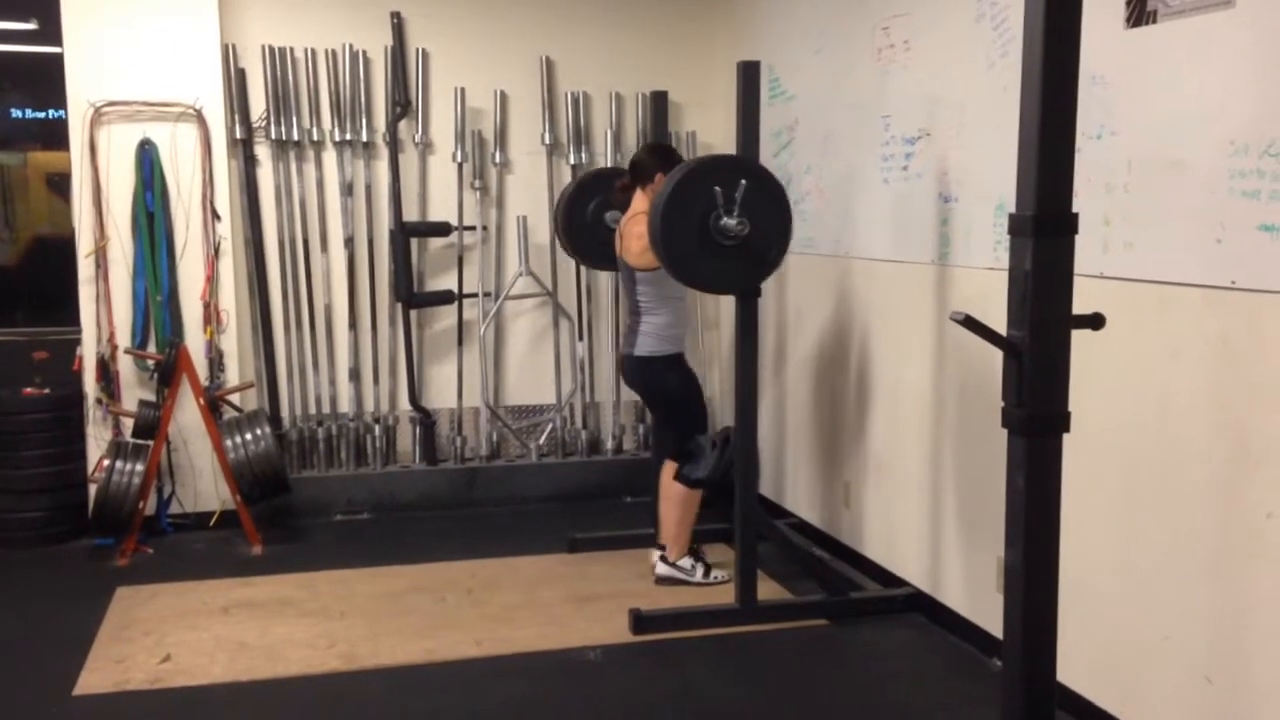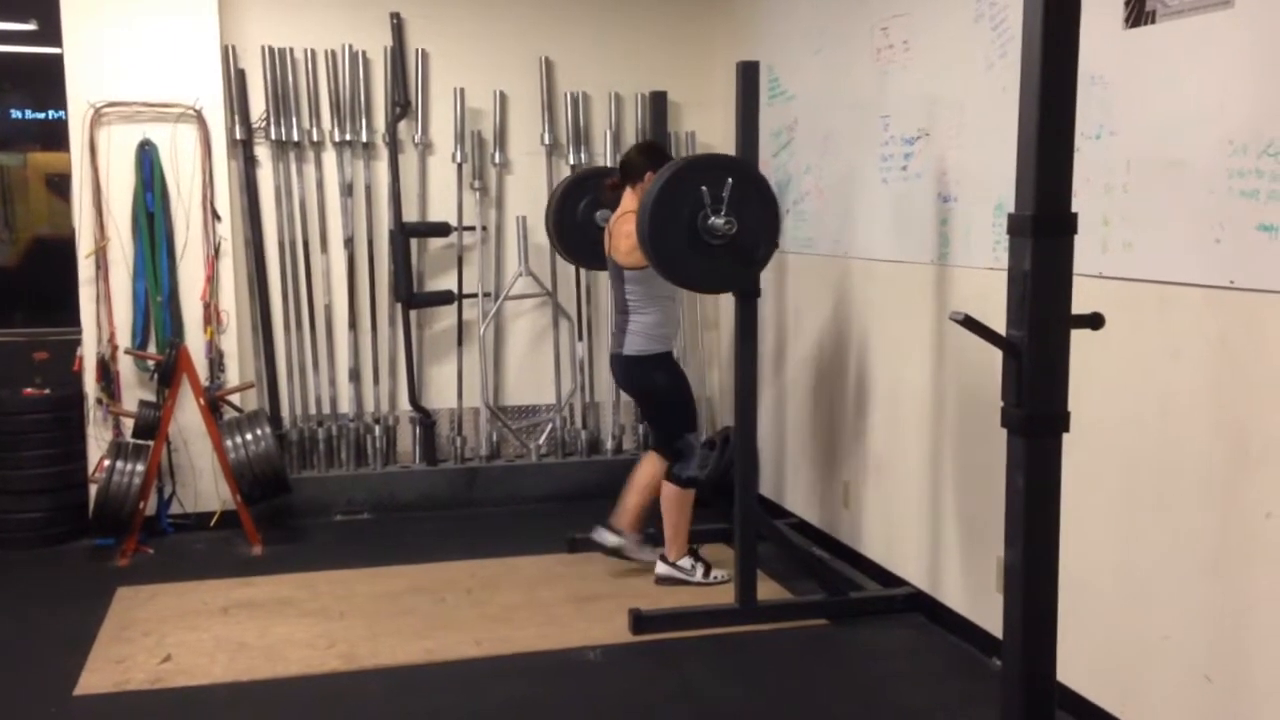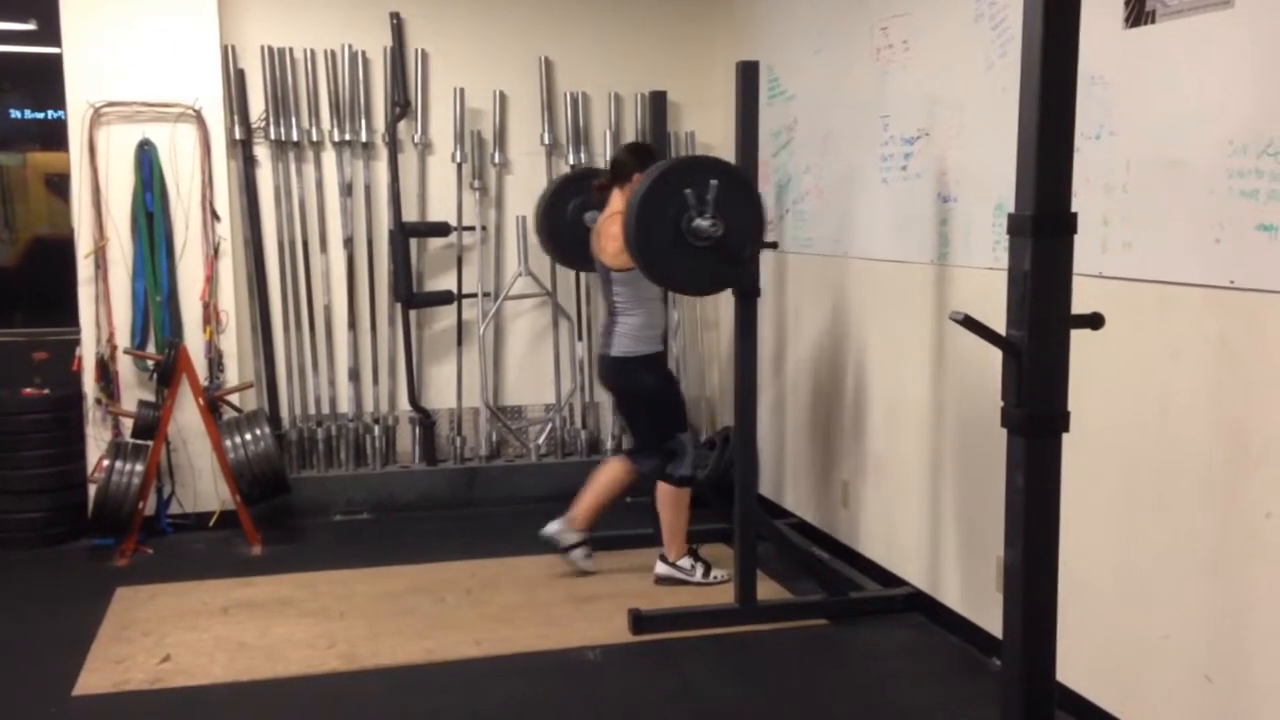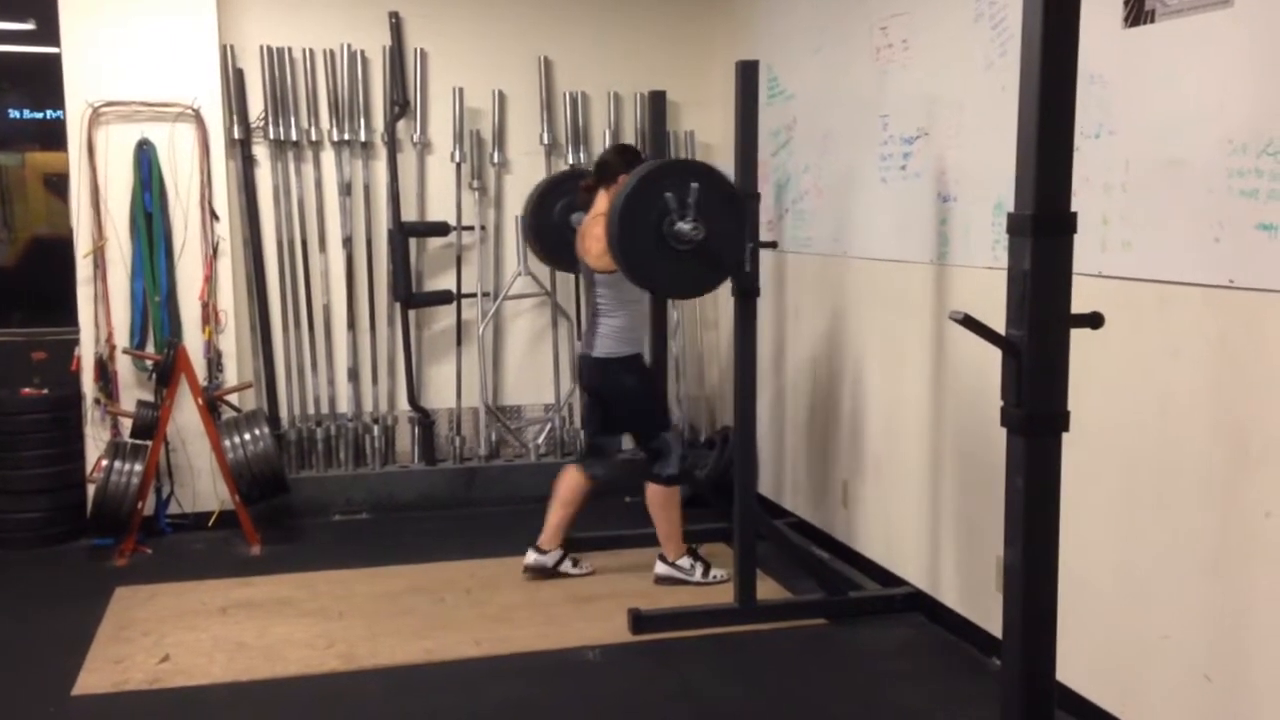
dt=0.1s
person 1, frame 1
left shoulder: (629, 224)
right shoulder: (646, 230)
left hip: (642, 355)
right hip: (658, 360)
left knee: (678, 448)
right knee: (692, 453)
left ankle: (668, 544)
right ankle: (676, 560)
person 1, frame 2
left shoulder: (618, 223)
right shoulder: (635, 229)
left hip: (632, 354)
right hip: (647, 358)
left knee: (667, 446)
right knee: (683, 452)
left ankle: (620, 528)
right ankle: (676, 560)
person 1, frame 3
left shoulder: (605, 224)
right shoulder: (623, 230)
left hip: (618, 356)
right hip: (637, 360)
left knee: (643, 452)
right knee: (677, 452)
left ankle: (568, 528)
right ankle: (676, 560)
person 1, frame 4
left shoulder: (590, 225)
right shoulder: (608, 232)
left hip: (599, 358)
right hip: (618, 362)
left knee: (596, 455)
right knee: (665, 451)
left ankle: (545, 550)
right ankle: (674, 559)
